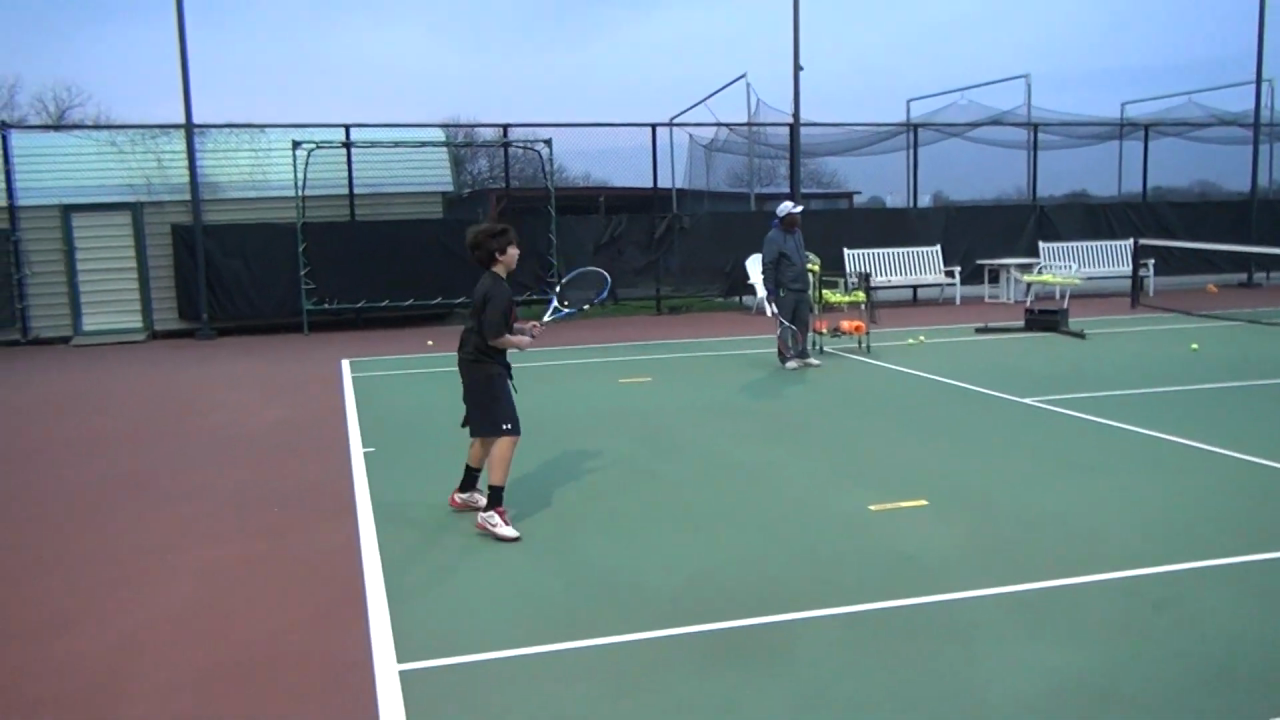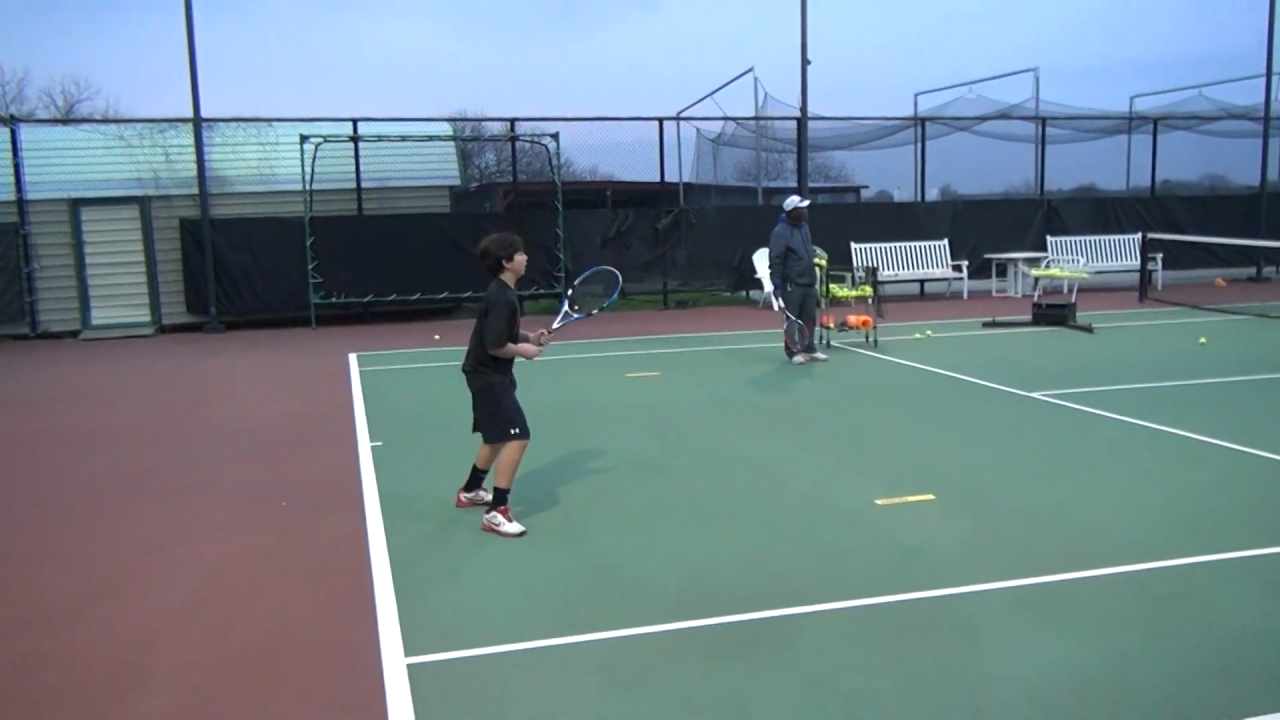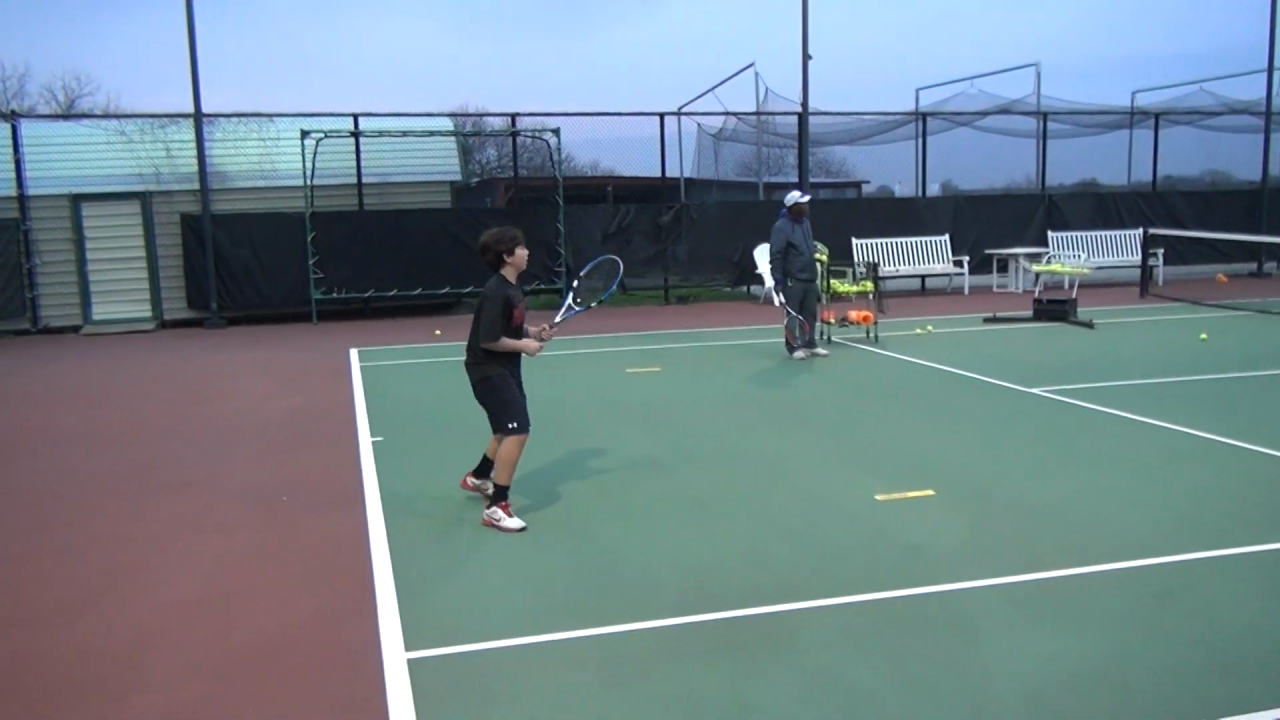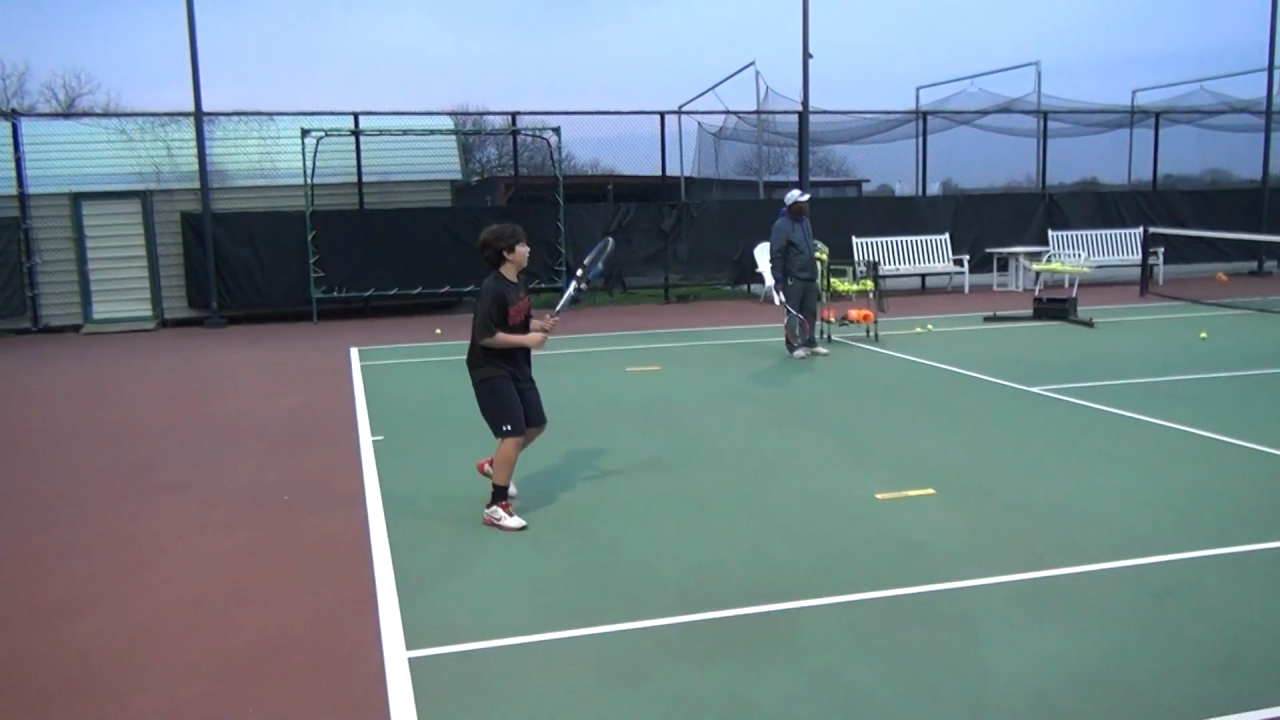
dt=0.1s
person 1, frame 1
left shoulder: (489, 284)
right shoulder: (499, 290)
right elbow: (494, 337)
left wrist: (521, 329)
right wrist: (519, 342)
left hip: (477, 365)
right hip: (485, 368)
left knee: (487, 431)
right knee: (507, 433)
left ankle: (465, 492)
right ankle: (492, 510)
person 1, frame 2
left shoulder: (507, 293)
right shoulder: (501, 298)
right elbow: (496, 346)
left wrist: (531, 337)
right wrist: (523, 350)
left hip: (494, 375)
right hip: (488, 376)
left knee: (499, 435)
right knee: (518, 437)
left ankle: (470, 491)
right ankle: (495, 511)
person 1, frame 3
left shoulder: (512, 289)
right shoulder: (497, 293)
right elbow: (489, 339)
left wrist: (534, 332)
right wrist: (524, 346)
left hip: (503, 368)
right hip: (489, 369)
left knee: (509, 428)
right knee: (517, 432)
left ankle: (478, 476)
right ankle: (496, 506)
person 1, frame 4
left shoulder: (519, 285)
right shoulder: (492, 289)
right elbow: (486, 337)
left wrist: (541, 327)
right wrist: (526, 341)
left hip: (518, 369)
right hip: (491, 371)
left knee: (535, 425)
right knee: (513, 434)
left ankle: (493, 465)
right ankle: (496, 506)
person 2, frame 1
left shoulder: (797, 233)
right shoulder: (773, 237)
right elbow: (768, 266)
left wrist: (809, 264)
right wrist: (770, 290)
left hip: (802, 288)
right hip: (785, 290)
left knee: (802, 324)
left ankle: (802, 354)
right ankle: (785, 357)
person 2, frame 2
left shoulder: (804, 227)
right shoulder: (780, 232)
right elbow: (775, 261)
right wrist: (777, 285)
left hip: (809, 283)
right hip: (792, 285)
left knee: (809, 319)
left ankle: (809, 349)
right ankle: (793, 352)
person 2, frame 3
left shoulder: (805, 222)
right shoulder: (781, 227)
right elbow: (776, 256)
left wrist: (817, 254)
right wrist: (778, 280)
left hip: (810, 278)
right hip: (792, 280)
left knee: (810, 314)
left ankle: (810, 344)
right ankle: (793, 347)
person 2, frame 4
left shoulder: (805, 221)
right shoulder: (781, 226)
right elbow: (776, 255)
left wrist: (816, 252)
right wrist: (778, 279)
left hip: (810, 277)
right hip: (793, 279)
left knee: (810, 312)
left ankle: (810, 343)
right ankle: (793, 346)
